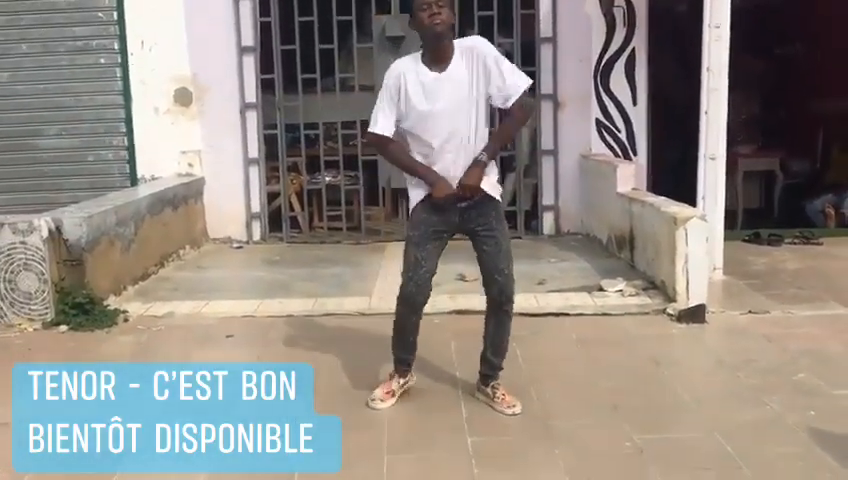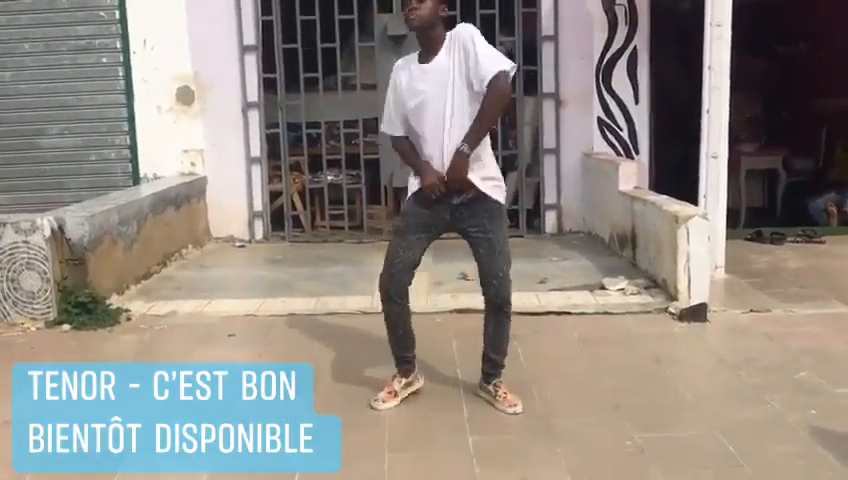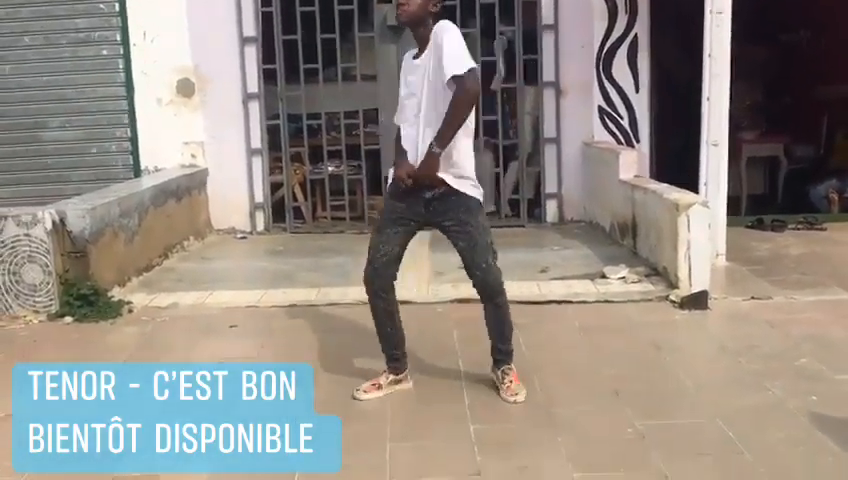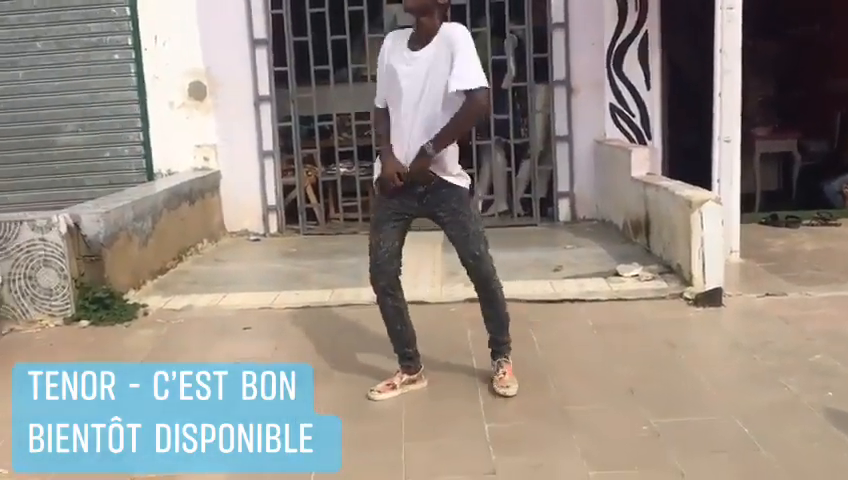
dt=0.2s
person 1, frame 1
left shoulder: (478, 51)
right shoulder: (400, 72)
left elbow: (522, 103)
right elbow: (380, 136)
left wrist: (481, 162)
right wrist: (428, 176)
left hip: (481, 195)
right hip: (431, 198)
left knee: (502, 289)
right knee: (413, 291)
left ankle: (489, 381)
right ankle: (402, 372)
person 1, frame 2
left shoulder: (465, 38)
right shoulder: (402, 70)
left elbow: (503, 86)
left wrist: (464, 152)
right wrist: (423, 169)
left hip: (477, 190)
right hip: (428, 194)
left knee: (498, 291)
right knee: (392, 281)
left ankle: (492, 380)
right ankle: (406, 372)
person 1, frame 3
left shoulder: (445, 33)
right shoulder: (409, 60)
left elbow: (468, 87)
left wrist: (434, 153)
right wrist: (403, 162)
left hip: (452, 184)
right hip: (406, 187)
left knee: (488, 279)
right knee: (376, 275)
left ankle: (504, 365)
right ankle: (397, 369)
person 1, frame 4
left shoulder: (453, 37)
right shoulder: (392, 44)
left elbow: (478, 101)
left wrist: (428, 152)
right wrist: (387, 155)
left hip: (444, 177)
right hip: (397, 180)
left knee: (481, 267)
right knee: (382, 273)
left ankle: (500, 356)
right ankle: (409, 368)
